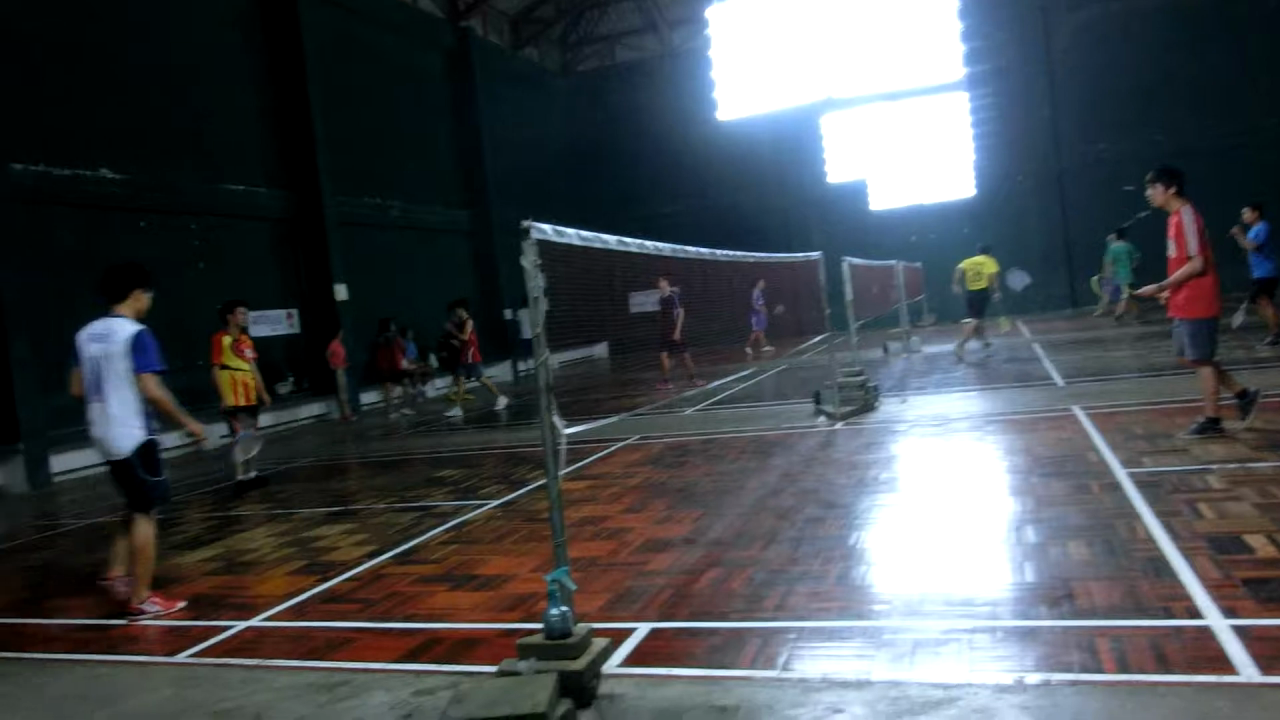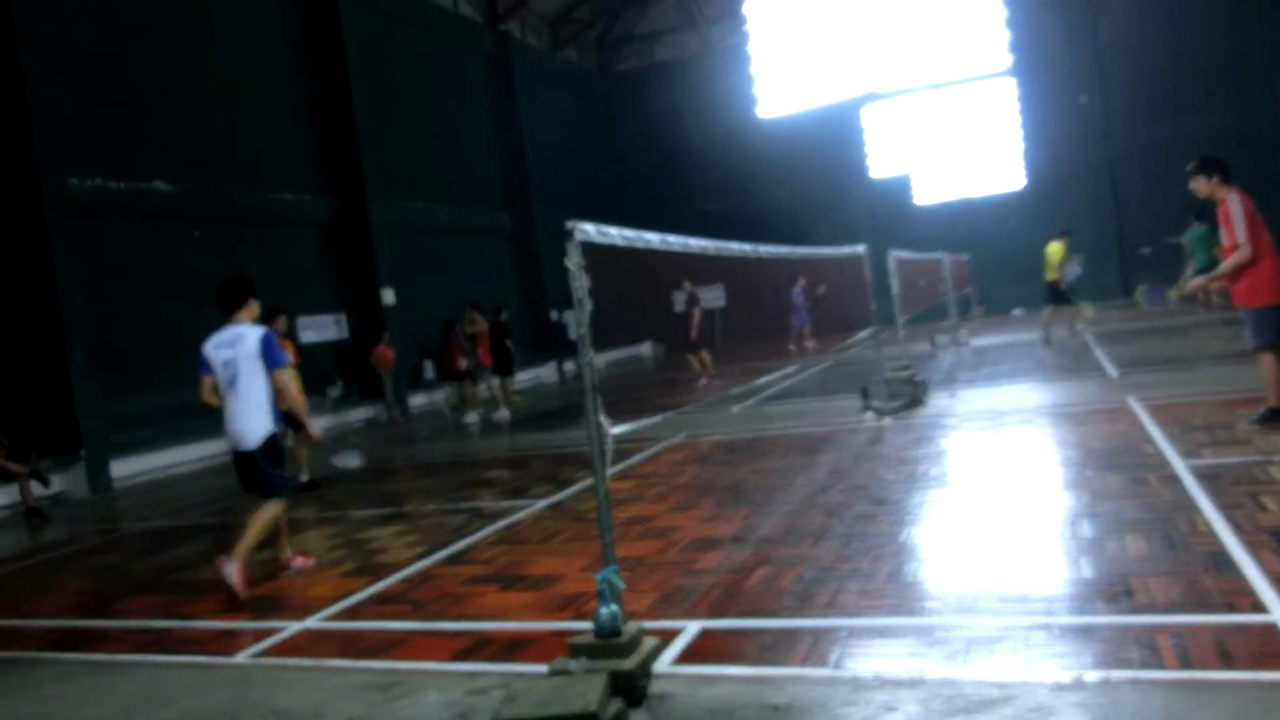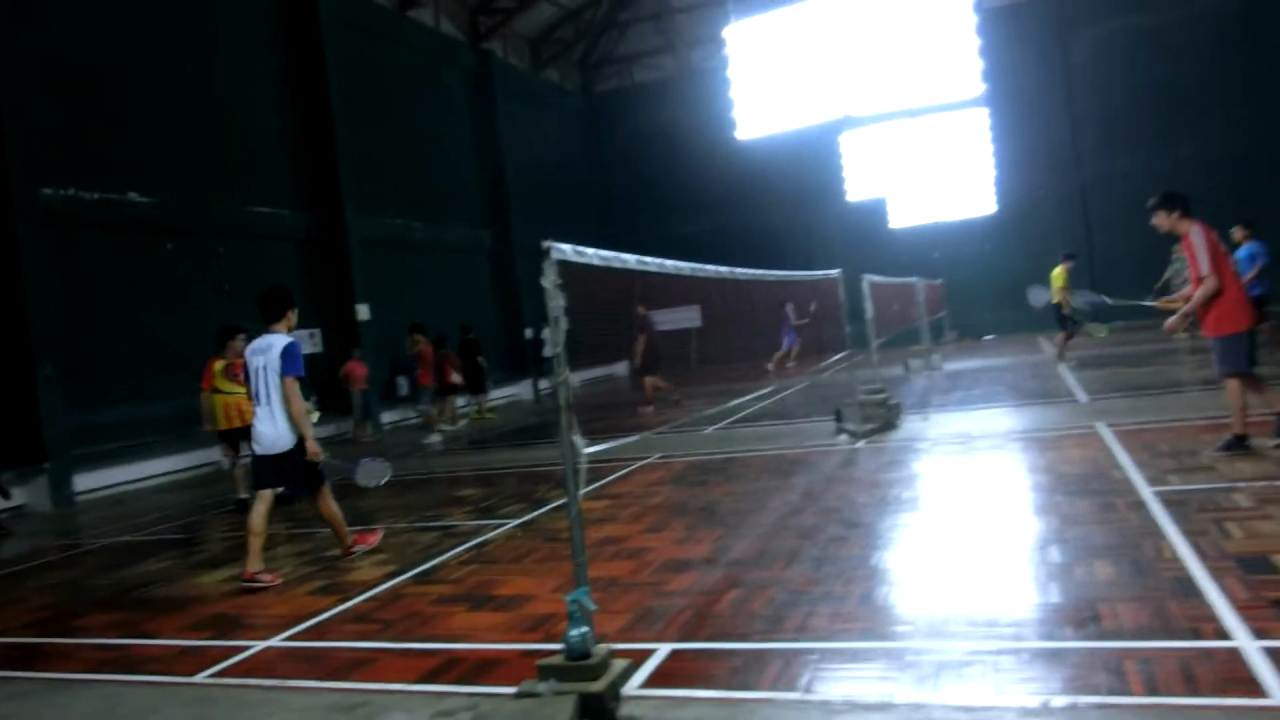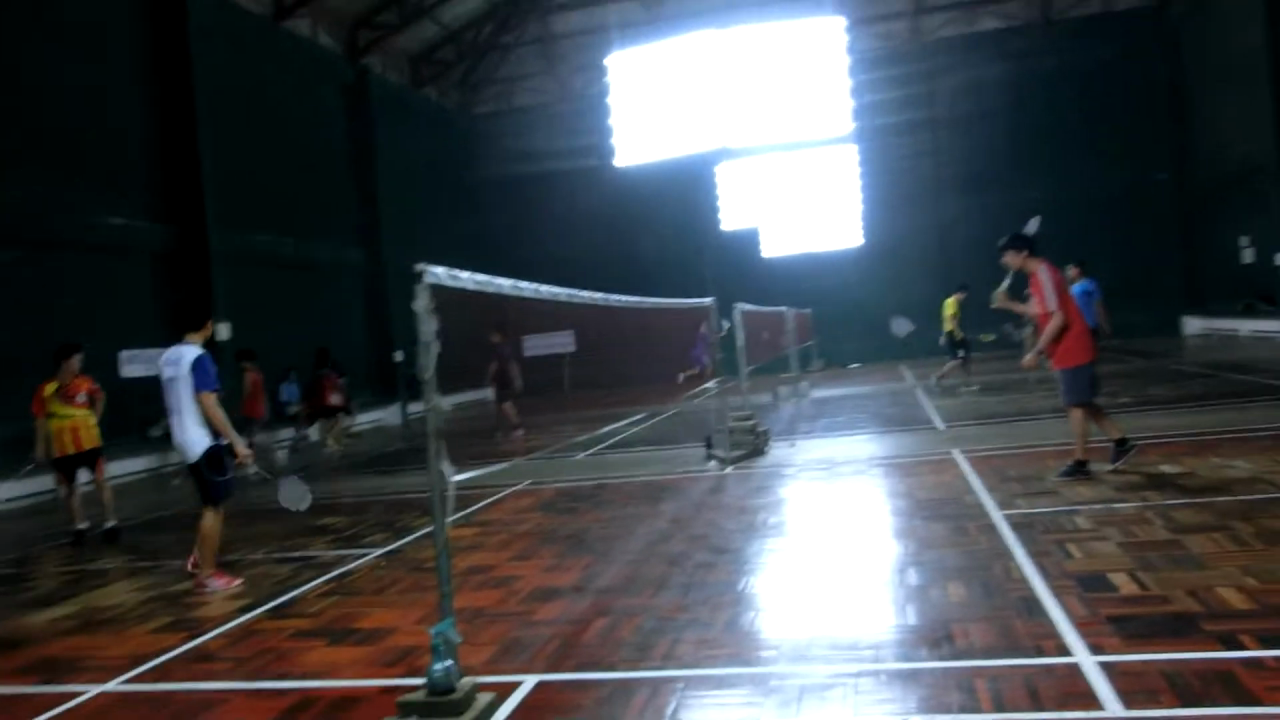
dt=0.4s
person 1, frame 1
left shoulder: (86, 334)
right shoulder: (136, 334)
left elbow: (77, 388)
right elbow: (151, 390)
right wrist: (188, 422)
left hip: (106, 437)
right hip: (133, 437)
left knee: (137, 509)
right knee: (146, 514)
left ankle: (118, 573)
right ankle: (142, 598)
person 1, frame 2
left shoulder: (211, 344)
right shoulder: (261, 336)
left elbow: (207, 395)
right elbow: (283, 385)
right wrist: (307, 422)
left hip: (236, 433)
right hip: (261, 430)
left knee: (271, 494)
right knee: (275, 500)
left ankle: (286, 557)
right ankle: (234, 560)
person 1, frame 3
left shoulder: (252, 349)
right shoulder: (288, 346)
right elbow: (290, 394)
right wrist: (309, 437)
left hip: (261, 438)
right hip: (288, 438)
left knee: (263, 499)
right knee: (320, 490)
left ankle: (253, 568)
right ankle: (348, 542)
person 1, frame 4
left shoulder: (168, 358)
right shoulder: (200, 358)
right elbow: (209, 406)
right wrist: (237, 442)
left hip: (186, 442)
right hip: (206, 443)
left knee: (211, 504)
right knee: (214, 507)
left ankle: (199, 557)
right ankle: (207, 574)
person 2, frame 1
left shoulder: (1186, 216)
right shoulder: (1175, 217)
left elbow: (1197, 264)
left wrist: (1161, 287)
right wrist: (1171, 290)
left hip: (1196, 303)
right hip: (1185, 304)
left knee: (1201, 360)
right knee: (1190, 358)
left ankle: (1212, 421)
right ankle: (1244, 394)
person 2, frame 2
left shoulder: (1234, 202)
right shoulder: (1230, 202)
left elbow: (1245, 252)
left wrist: (1208, 278)
right wrist: (1221, 278)
left hip: (1258, 289)
right hip: (1252, 288)
person 2, frame 3
left shoulder: (1196, 236)
right shoulder: (1194, 235)
left elbow: (1211, 284)
left wrist: (1182, 315)
right wrist: (1178, 298)
left hip: (1227, 318)
right hip: (1231, 316)
left knee: (1231, 375)
right knee: (1241, 373)
left ankle: (1239, 437)
person 2, frame 4
left shoulder: (1043, 274)
right shoulder: (1038, 273)
left elbow: (1058, 319)
right elbow: (1041, 311)
left wrist: (1036, 352)
right wrist: (1009, 305)
left hip: (1071, 350)
right hip: (1071, 349)
left knee: (1075, 405)
right knee: (1082, 403)
left ankle: (1080, 464)
right ankle: (1120, 442)
person 3, frame 1
left shoulder: (247, 339)
right shoulder: (220, 339)
right elbow: (215, 369)
left wrist: (262, 391)
right wrist: (224, 396)
left hip: (250, 396)
right hip: (232, 398)
left knee: (251, 434)
right knee: (239, 436)
left ankle: (251, 474)
right ankle: (240, 478)
person 3, frame 2
left shoulder: (288, 345)
left wrist: (301, 396)
right wrist: (275, 398)
right hip: (278, 404)
left knee: (301, 438)
left ankle: (304, 478)
person 3, frame 3
left shoulder: (244, 362)
right shoulder: (214, 365)
right elbow: (205, 393)
left wrist: (254, 405)
right wrist: (207, 420)
left hip: (249, 418)
right hip: (226, 422)
right knee: (233, 460)
right ankle: (241, 496)
person 3, frame 4
left shoulder: (86, 382)
right shoulder: (46, 389)
left elbow: (99, 398)
right elbow: (40, 419)
left wrist: (95, 420)
right wrist: (40, 447)
left hip: (88, 440)
right hip: (62, 446)
left knee: (100, 479)
right knee: (70, 487)
left ankle: (110, 523)
right ankle: (80, 527)
